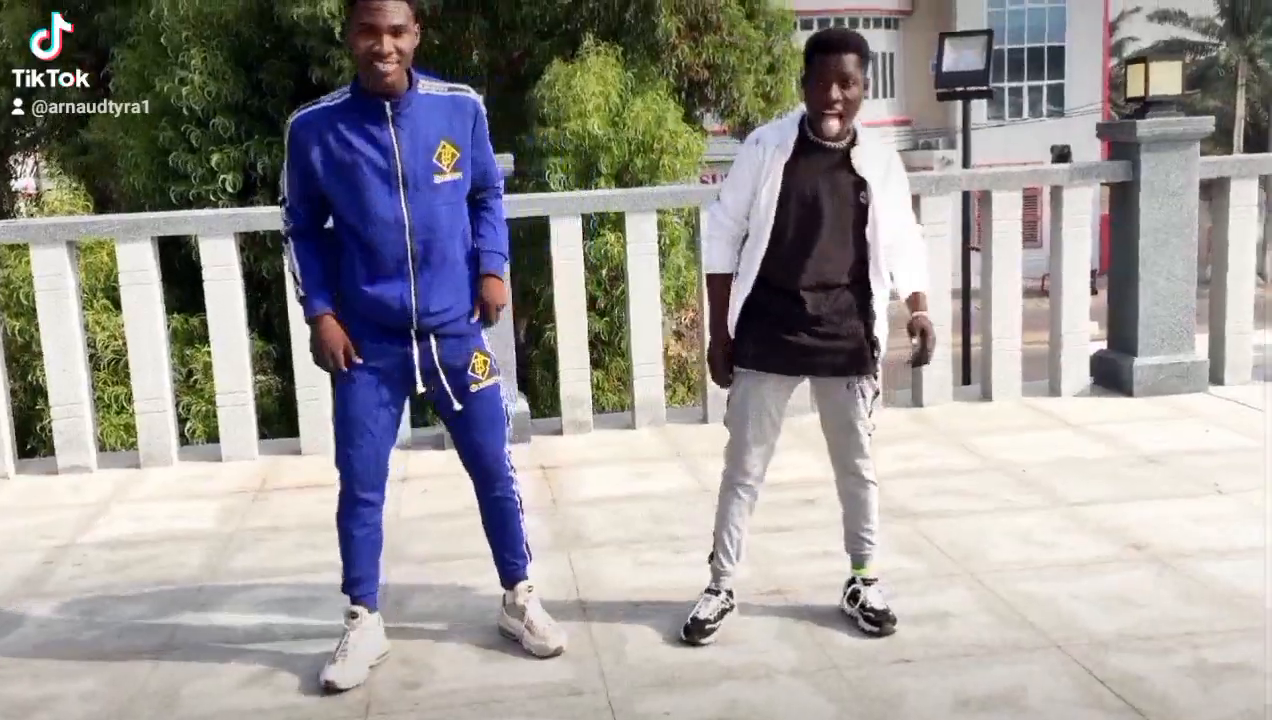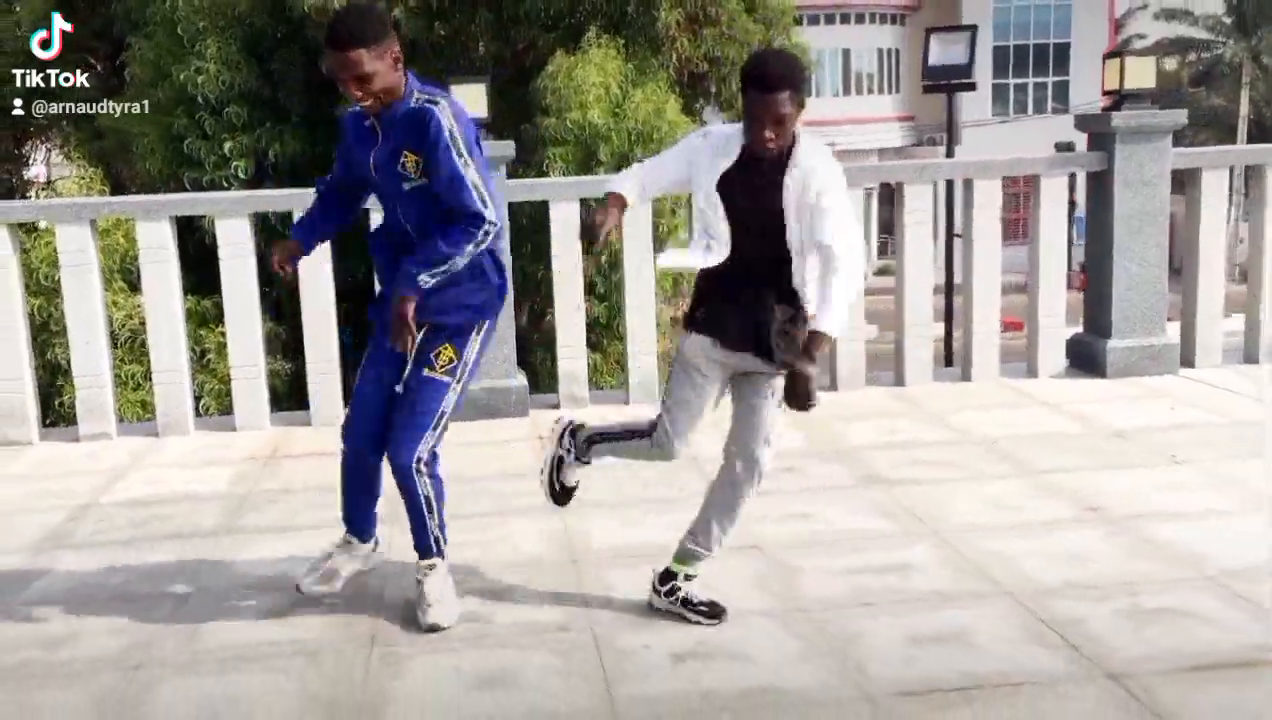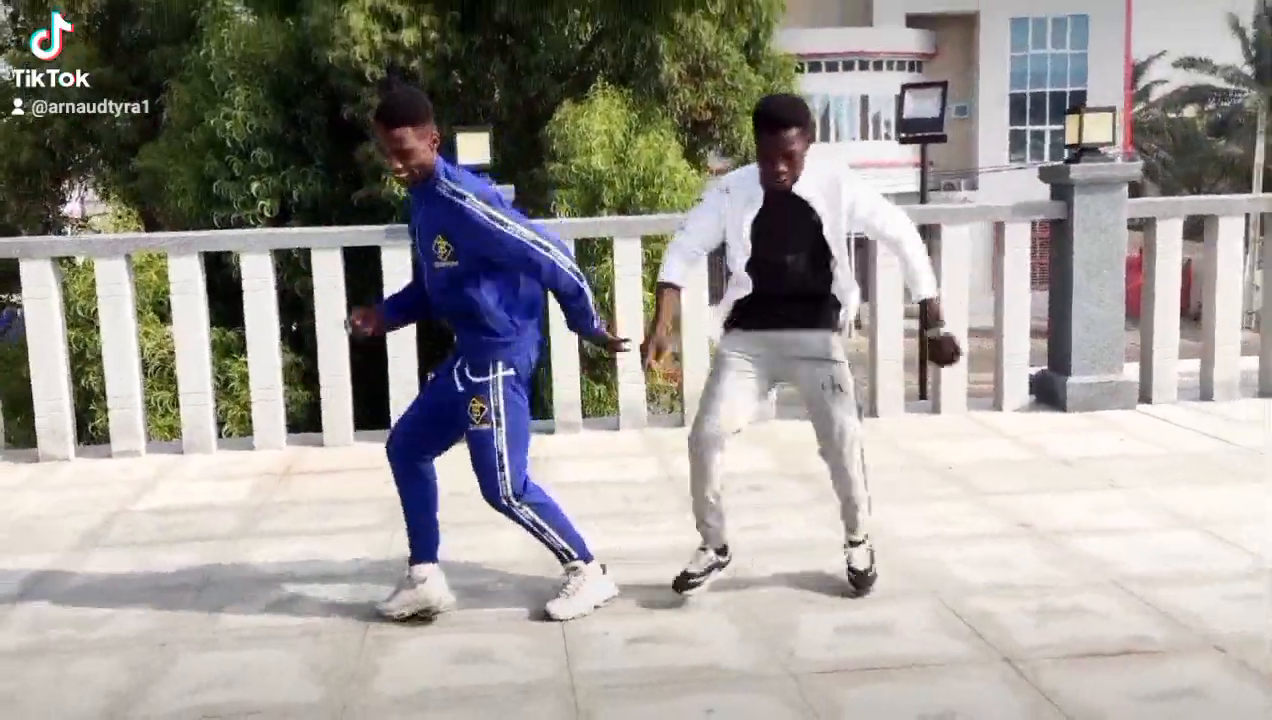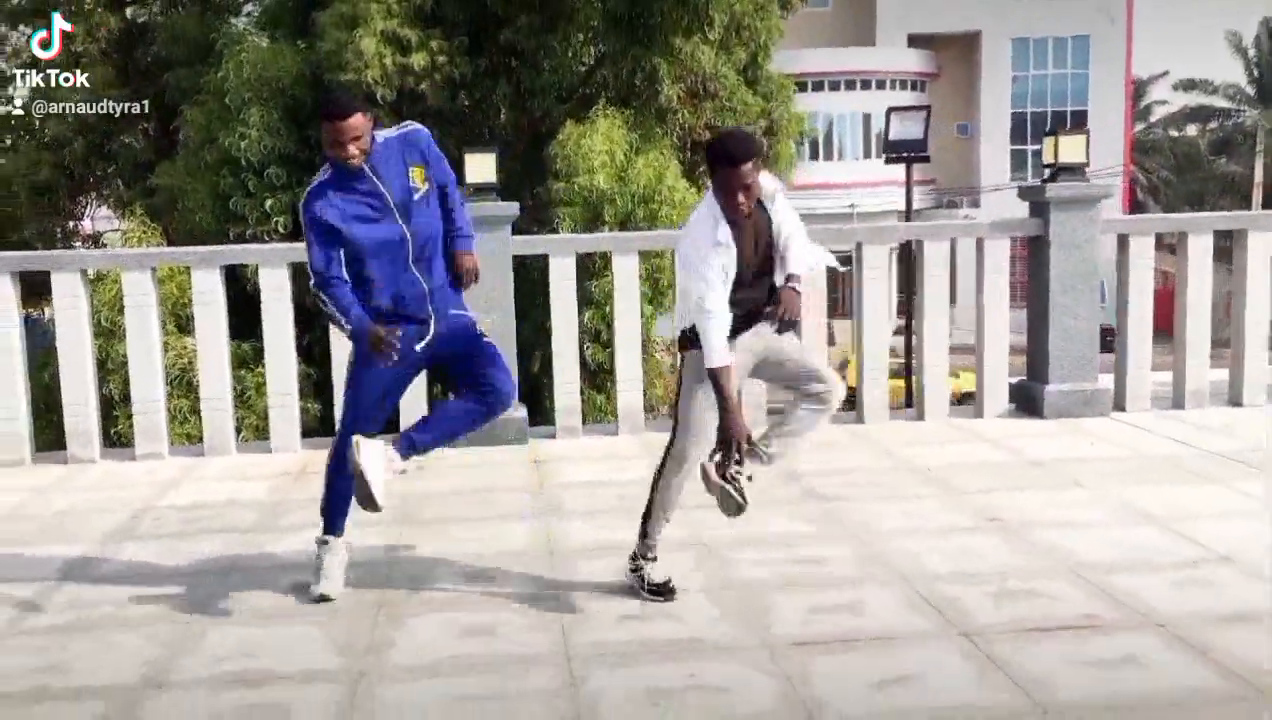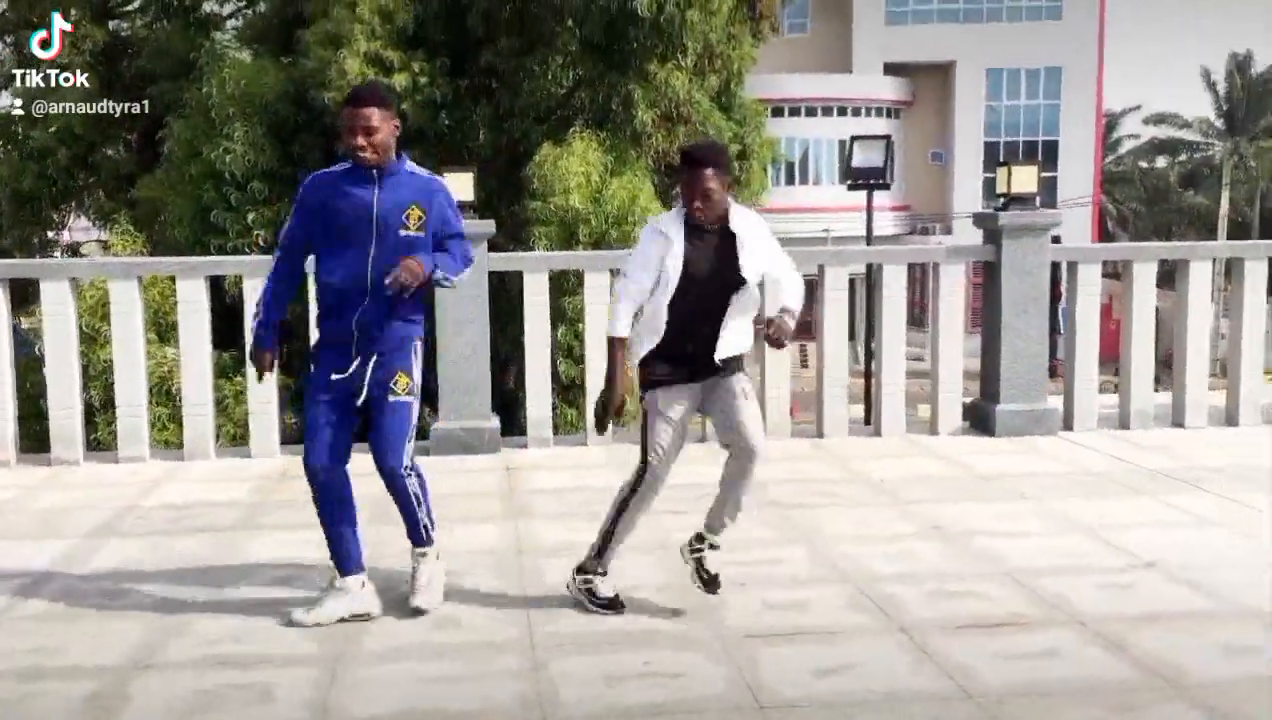
dt=1s
person 1, frame 1
left shoulder: (460, 109)
right shoulder: (313, 128)
left elbow: (488, 194)
right elbow: (302, 228)
left wrist: (492, 267)
right wrist: (320, 311)
left hip: (455, 328)
right hip: (369, 338)
left knee: (493, 469)
right knee: (361, 483)
left ankle: (518, 599)
right ankle: (363, 623)
person 1, frame 2
left shoulder: (436, 117)
right shoulder: (356, 127)
left elbow: (483, 220)
right elbow: (342, 197)
left wrist: (418, 288)
right wrist: (300, 238)
left hip: (462, 308)
right hip: (397, 304)
left knee: (410, 450)
right knee: (361, 434)
left ankle: (433, 568)
right ankle: (359, 540)
person 1, frame 3
left shoulder: (464, 202)
right shoulder: (421, 198)
left elbow: (550, 256)
left wrist: (589, 327)
right wrist: (386, 314)
left hip: (497, 356)
right hip: (469, 356)
left knee: (504, 488)
right knee: (406, 448)
left ankle: (589, 572)
right ankle: (425, 577)
person 1, frame 4
left shoulder: (413, 140)
right shoulder: (320, 201)
left elbow: (449, 188)
right elbow: (327, 282)
left wrist: (463, 244)
right wrist: (364, 330)
left hip: (448, 318)
right hip: (384, 332)
left knee: (499, 390)
right knee: (351, 440)
left ankle: (390, 456)
right ankle: (331, 546)
person 1, frame 5
left shoulder: (429, 189)
right shoulder: (320, 188)
left elbow: (460, 251)
right elbow: (290, 258)
left wrist: (429, 266)
right wrist: (265, 332)
left hip: (394, 347)
right hip: (334, 349)
left knee: (393, 460)
right knee: (321, 465)
left ankle: (426, 556)
right ankle: (352, 585)
person 2, frame 1
left shoulder: (882, 163)
right shoulder: (765, 147)
left elbow: (904, 246)
right elbow: (722, 233)
left wrist: (918, 312)
right wrist: (719, 329)
left hip: (846, 338)
right hip: (765, 335)
left knee: (855, 463)
right knee: (744, 465)
left ankle: (862, 580)
right ankle: (720, 586)
person 2, frame 2
left shoulder: (818, 171)
right shoulder: (712, 146)
left elbow: (842, 269)
right elbow: (641, 178)
left wrist: (808, 361)
right wrist: (609, 211)
left hip: (780, 339)
right hip: (715, 322)
left knee: (748, 461)
right knee: (666, 440)
left ankle: (677, 578)
right ankle: (576, 441)
person 2, frame 3
left shoulder: (838, 186)
right shoulder: (732, 191)
left elbow: (902, 239)
right elbow: (683, 251)
left wrist: (935, 323)
right wrist: (662, 323)
left hip: (816, 337)
right hip: (749, 335)
left knee: (843, 445)
right knee: (707, 436)
left ankle: (856, 543)
right ankle: (712, 545)
person 2, frame 4
left shoulder: (772, 193)
right shoulder: (703, 236)
left elbow: (795, 243)
right elbow: (711, 324)
left wrist: (793, 287)
right wrist: (730, 413)
left hip: (762, 327)
right hip: (712, 340)
left knee: (826, 388)
right knee: (687, 449)
left ankle: (737, 465)
right ankle: (645, 557)
person 2, frame 5
left shoulder: (751, 229)
right shoulder: (662, 233)
left elbow: (787, 280)
right elbow: (624, 304)
left wrist: (785, 317)
right wrist: (614, 381)
left hip: (723, 367)
right hip: (666, 368)
left knee: (749, 446)
right knee: (651, 473)
left ankle: (705, 540)
right ankle: (591, 573)
